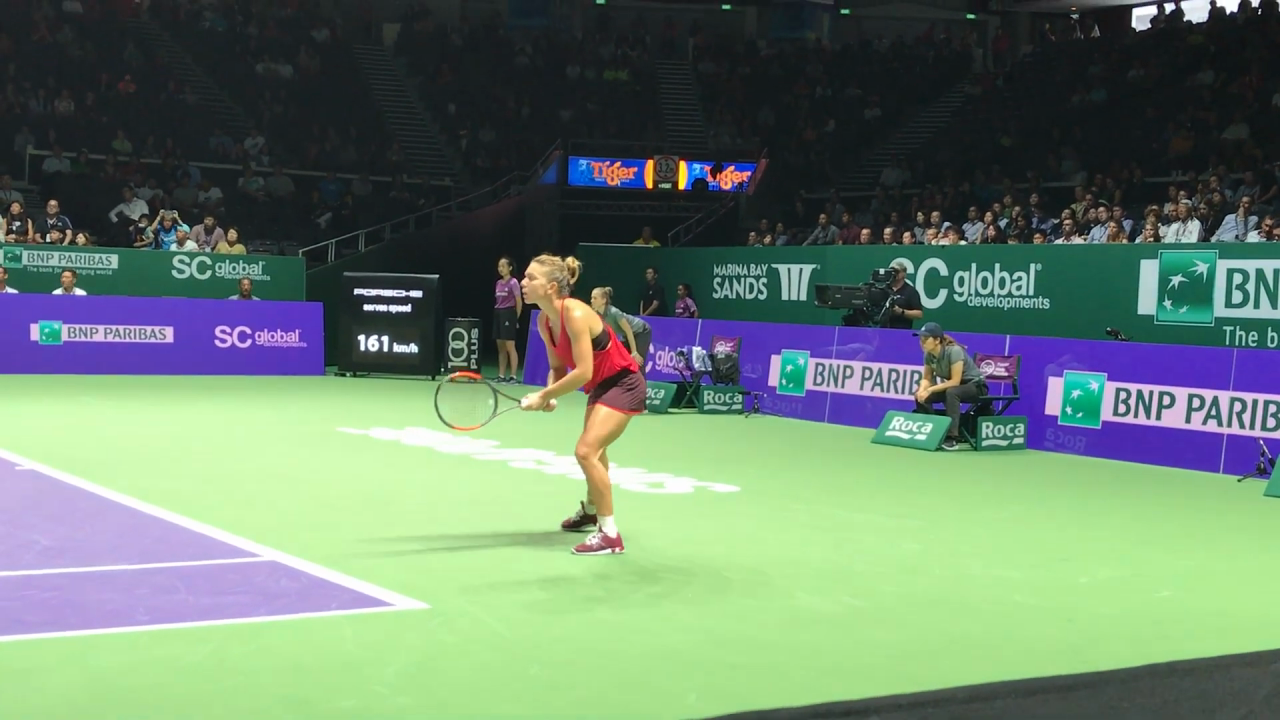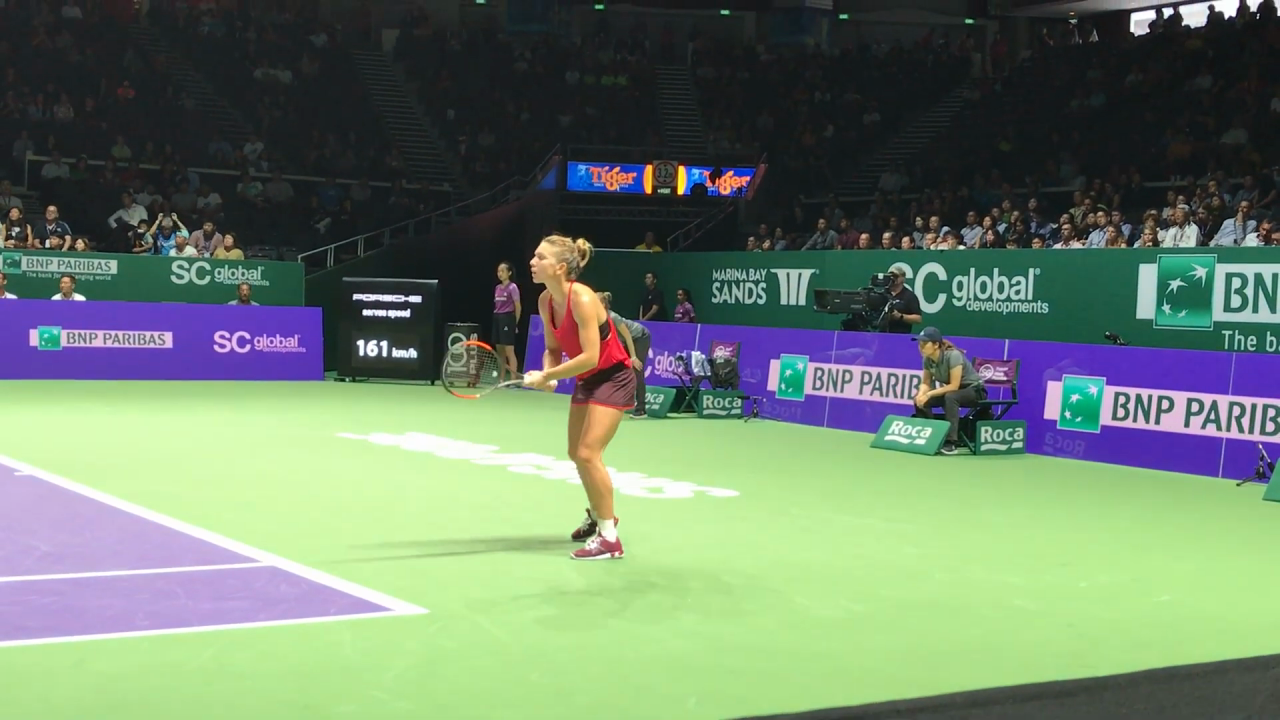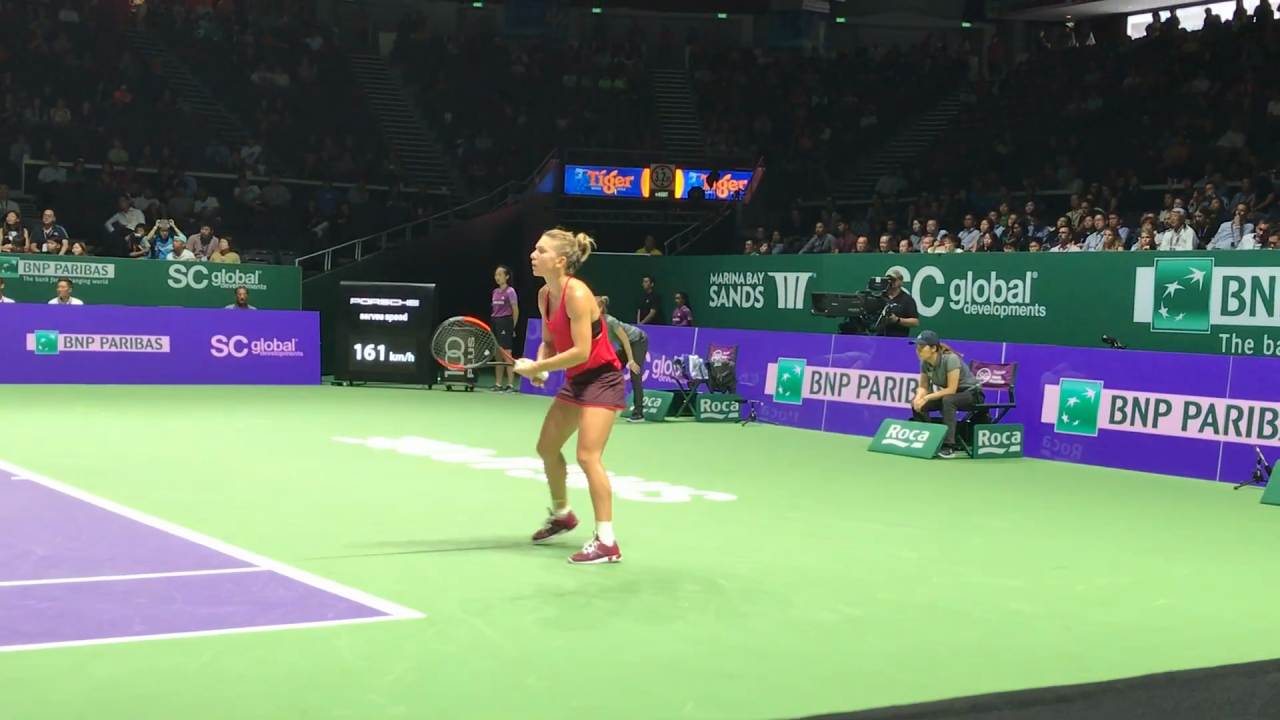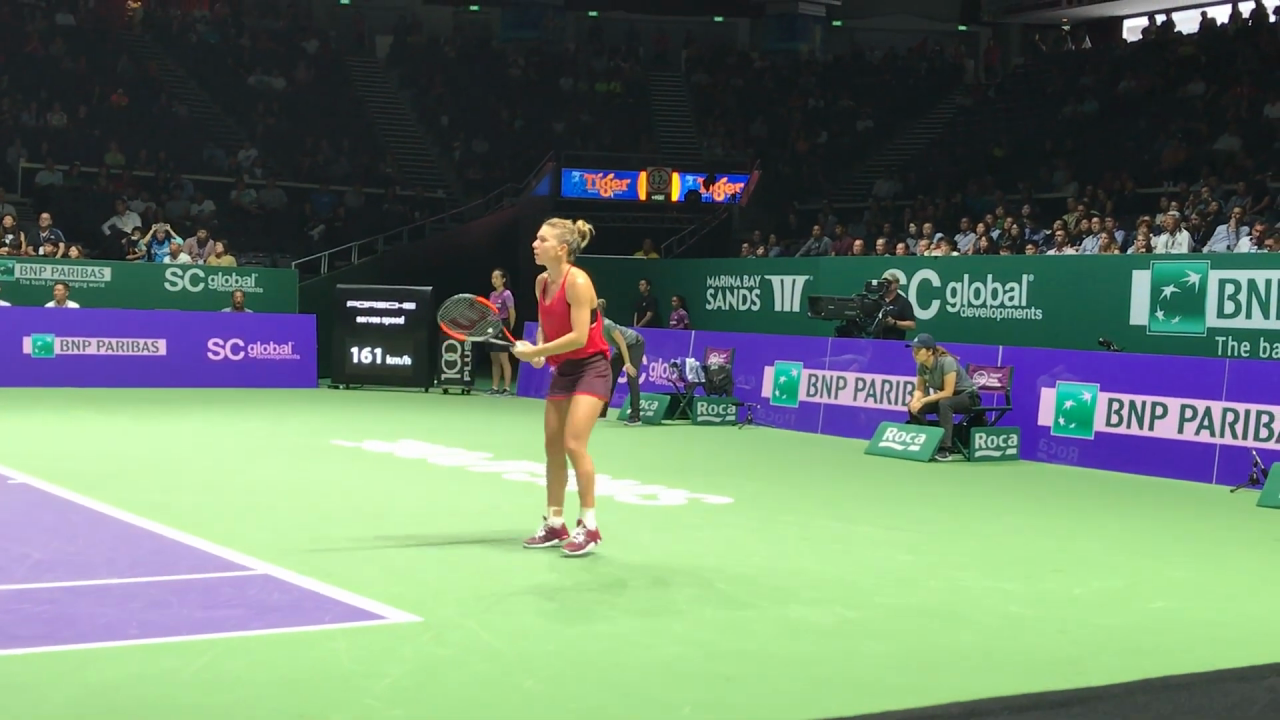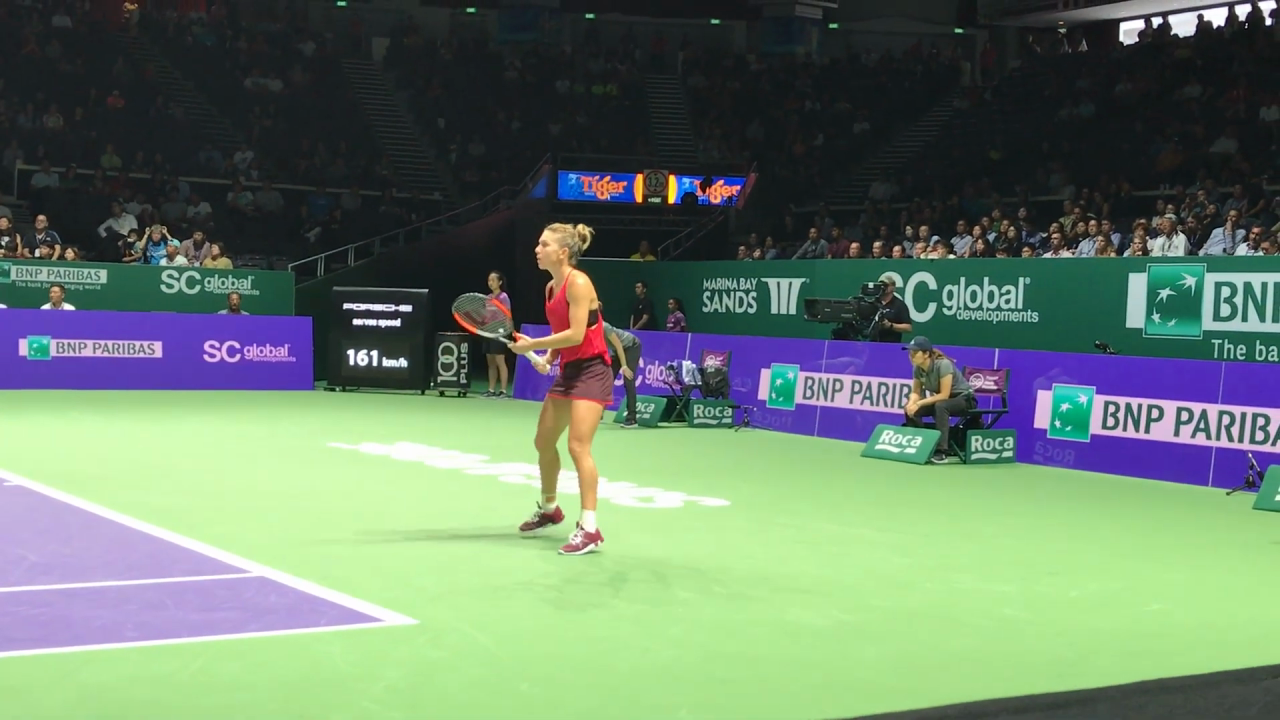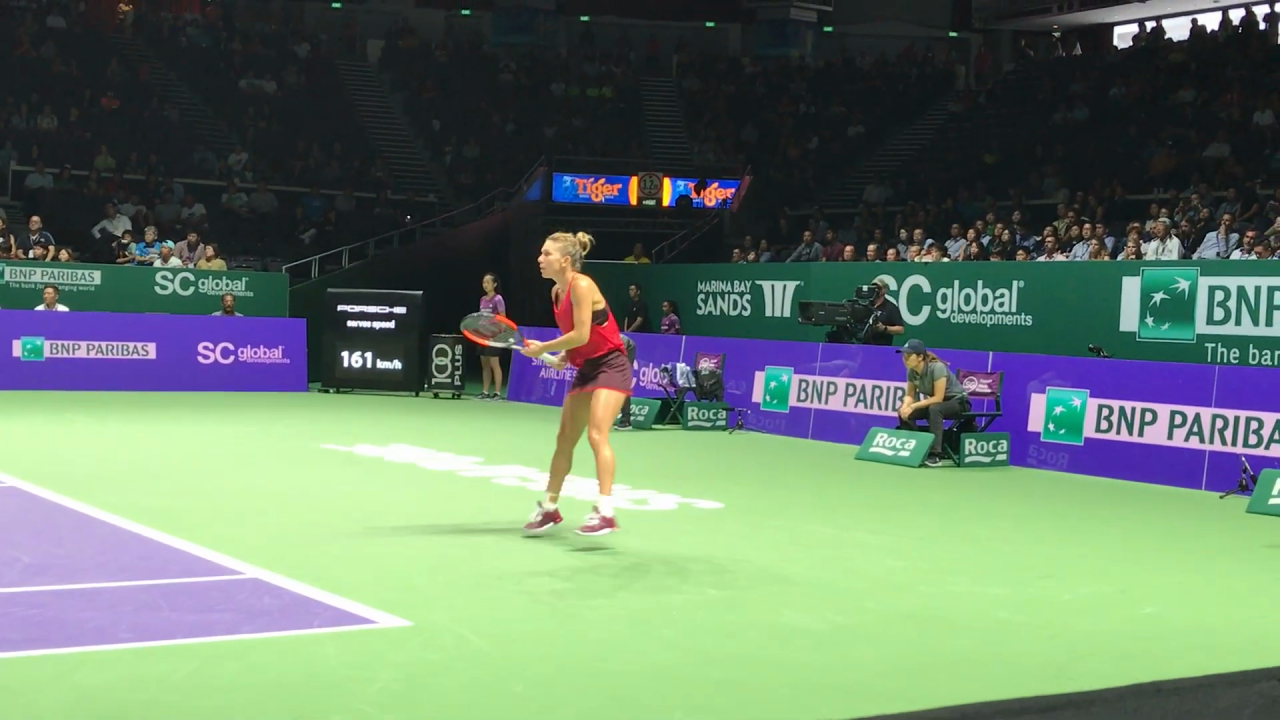
dt=0.3s
person 1, frame 1
left shoulder: (576, 315)
right shoulder: (544, 321)
left elbow: (583, 373)
right elbow: (558, 367)
left wrist: (543, 395)
right wrist: (548, 395)
left hip: (624, 384)
right hip: (602, 386)
left knee: (586, 451)
right knee: (592, 451)
left ankle: (610, 534)
right ankle: (591, 510)
person 1, frame 2
left shoulder: (582, 299)
right shoulder: (545, 300)
left elbow: (590, 357)
right elbow: (554, 348)
left wrist: (546, 376)
right wrist: (547, 374)
left hip: (612, 378)
right hip: (586, 381)
left knee: (588, 454)
right knee: (577, 453)
left ankle: (609, 539)
right ankle: (598, 516)
person 1, frame 3
left shoulder: (577, 294)
right shoulder: (544, 295)
left elbow: (581, 352)
right elbow: (549, 341)
left wrist: (536, 366)
right wrist: (539, 366)
left hip: (601, 379)
right hip: (575, 380)
left knee: (587, 457)
right knee: (546, 448)
left ankle: (606, 542)
right ankle: (561, 514)
person 1, frame 4
left shoulder: (577, 281)
right shoulder: (542, 282)
left elbow: (580, 336)
left wrist: (535, 351)
right wrist: (538, 352)
left hip: (589, 369)
right hip: (564, 371)
left knee: (574, 444)
right knee: (553, 448)
left ankle: (588, 524)
right ankle: (555, 524)
person 1, frame 5
left shoulder: (578, 283)
right shoulder: (552, 287)
left elbow: (577, 335)
left wrist: (532, 345)
right wrist: (549, 357)
left hip: (590, 371)
right hip: (568, 372)
left knee: (578, 447)
right knee: (543, 442)
left ankle: (589, 529)
right ankle: (549, 508)
person 1, frame 6
left shoulder: (581, 285)
right shoulder: (557, 291)
left elbow: (581, 334)
left wrist: (542, 348)
right wrist: (562, 356)
left hip: (610, 366)
right hip: (586, 368)
left knee: (597, 435)
right knee: (565, 441)
left ankle: (605, 511)
right ankle: (550, 508)
